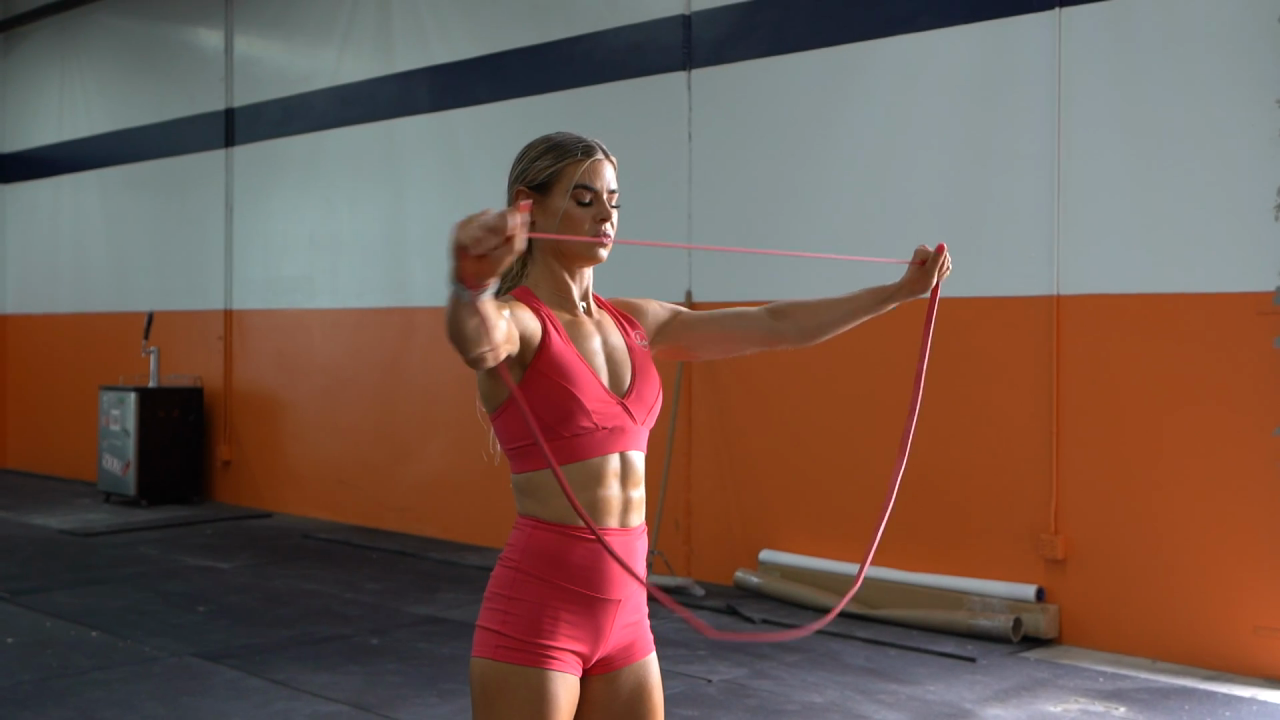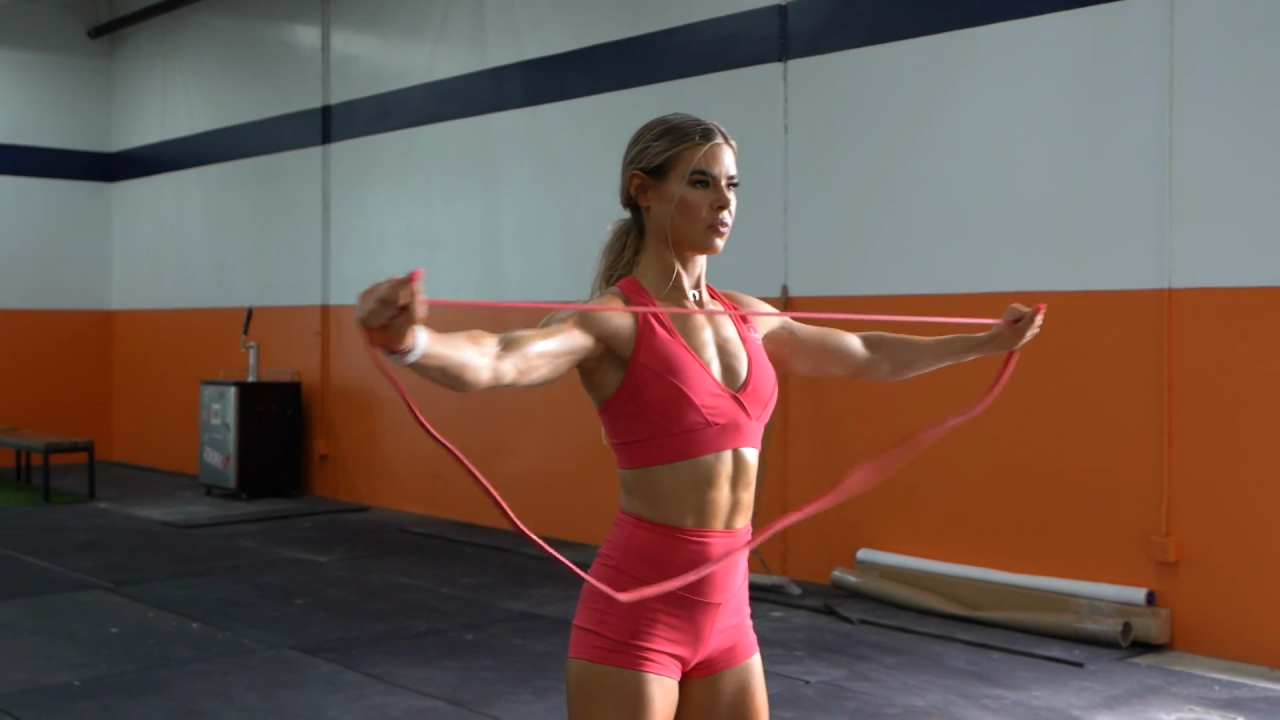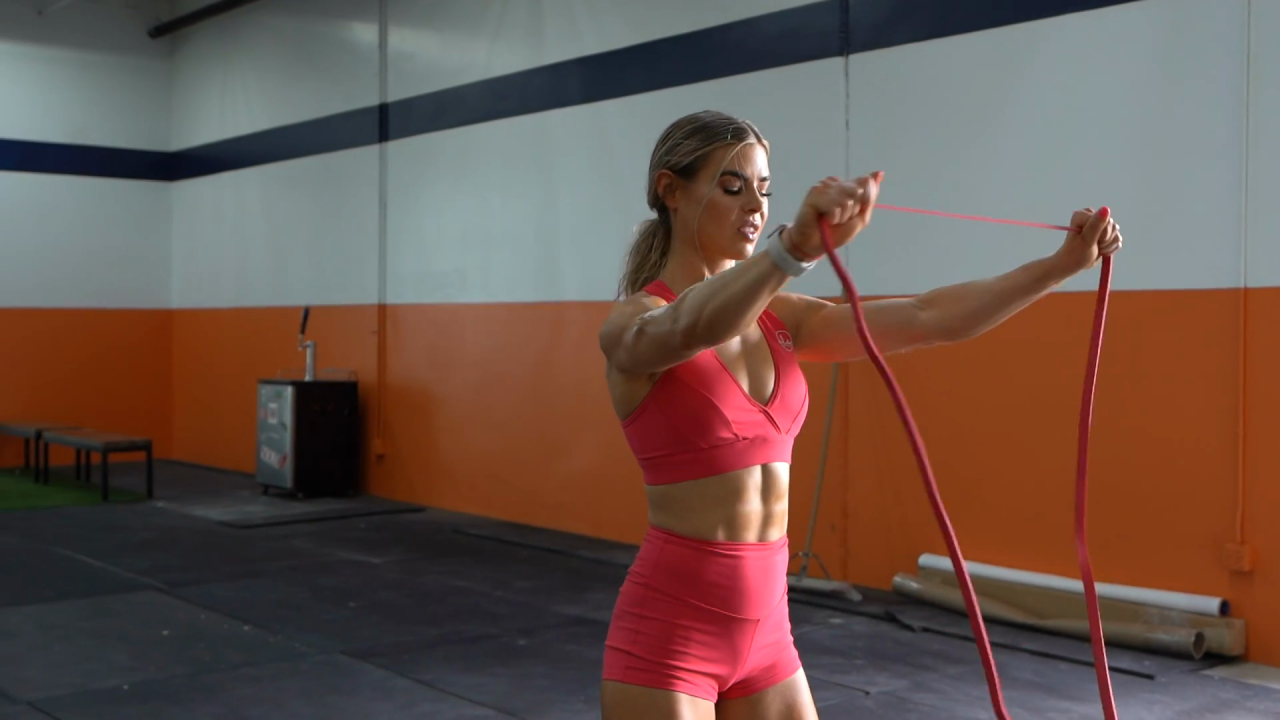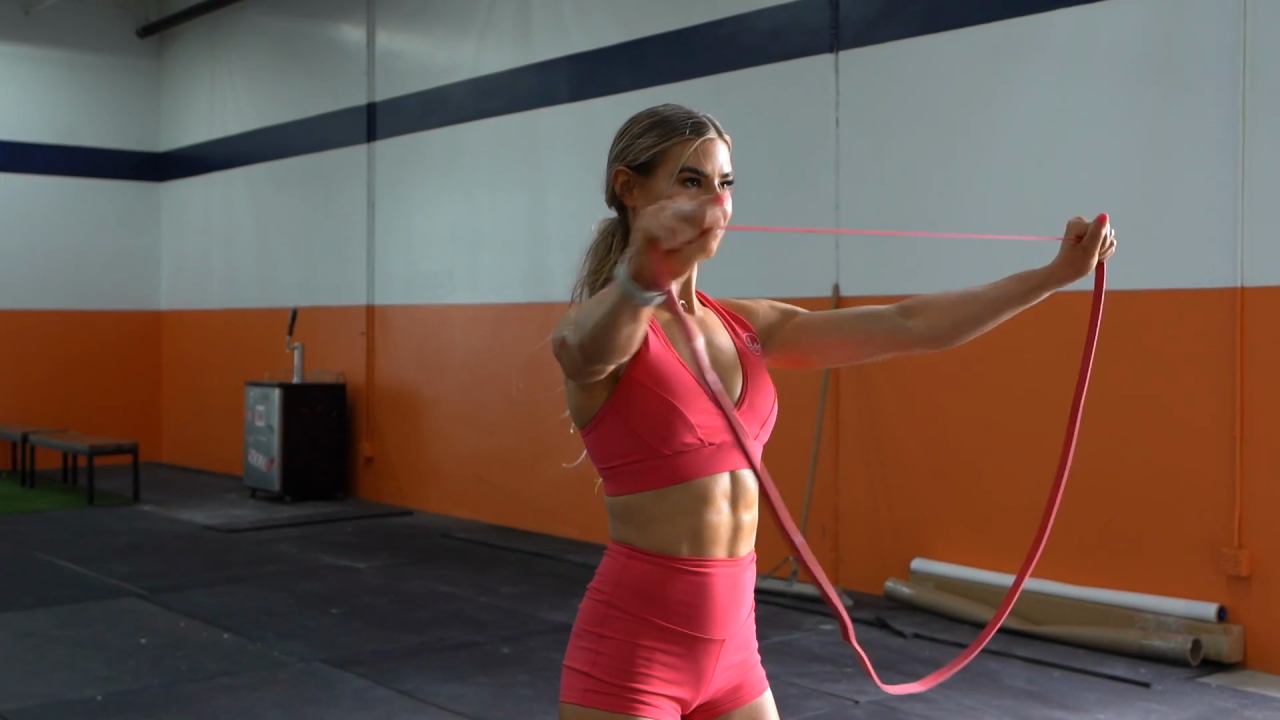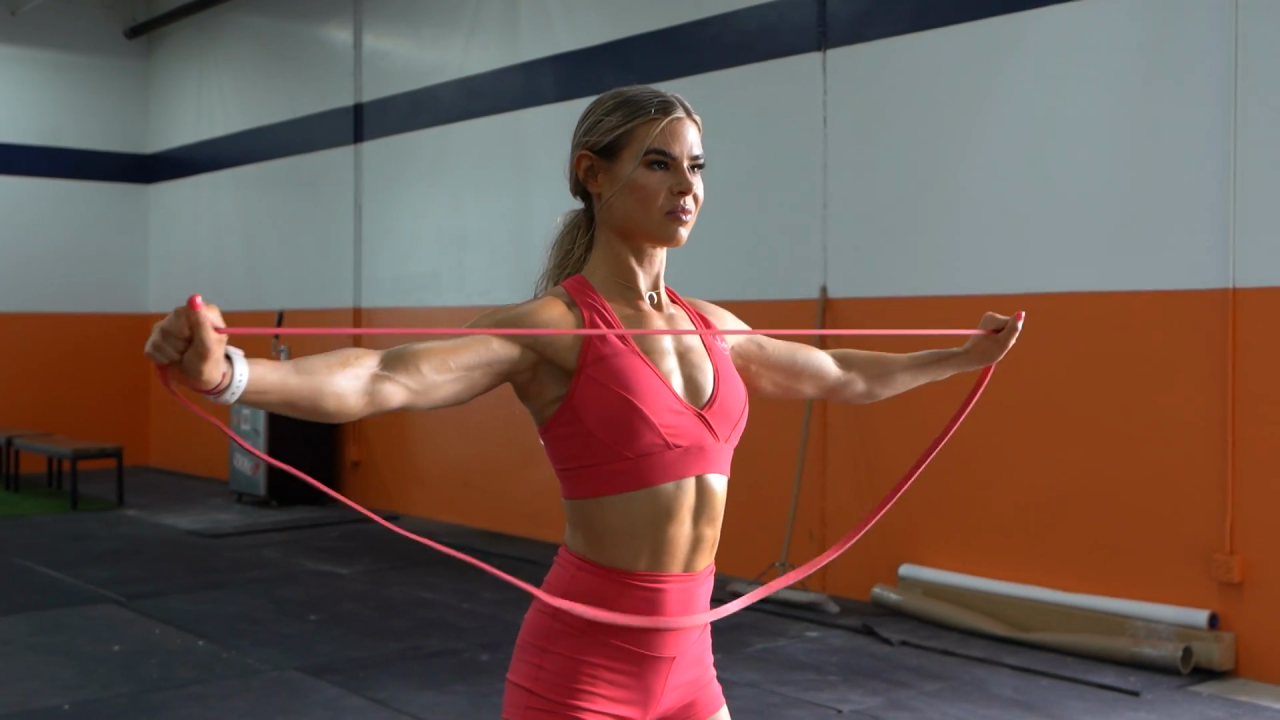
dt=0.7s
person 1, frame 1
left shoulder: (634, 323)
right shoulder: (508, 322)
left elbow: (774, 327)
right elbow: (474, 339)
left wrist: (901, 289)
right wrist: (473, 278)
left hip: (620, 612)
right hip: (533, 614)
person 1, frame 2
left shoulder: (742, 317)
right shoulder: (605, 322)
left elbow: (866, 356)
right elbow: (488, 364)
left wrist: (988, 339)
right wrist: (406, 340)
left hip: (721, 612)
right hip: (636, 616)
person 1, frame 3
left shoulder: (780, 320)
right shoulder: (635, 324)
left elbow: (927, 318)
right elbow: (699, 328)
left wrist: (1062, 265)
right wrist: (794, 246)
left hip: (763, 630)
right hip: (666, 635)
person 1, frame 4
left shoulder: (742, 326)
right shoulder: (602, 328)
left elbow: (906, 327)
right elbow: (593, 352)
left wrist: (1054, 276)
right wrist: (641, 276)
left hip: (728, 652)
right hip: (626, 656)
person 1, frame 5
left shoulder: (708, 327)
right shoulder: (546, 326)
left elbow: (840, 377)
right elbow: (381, 380)
left wrist: (966, 356)
right wrist: (225, 374)
